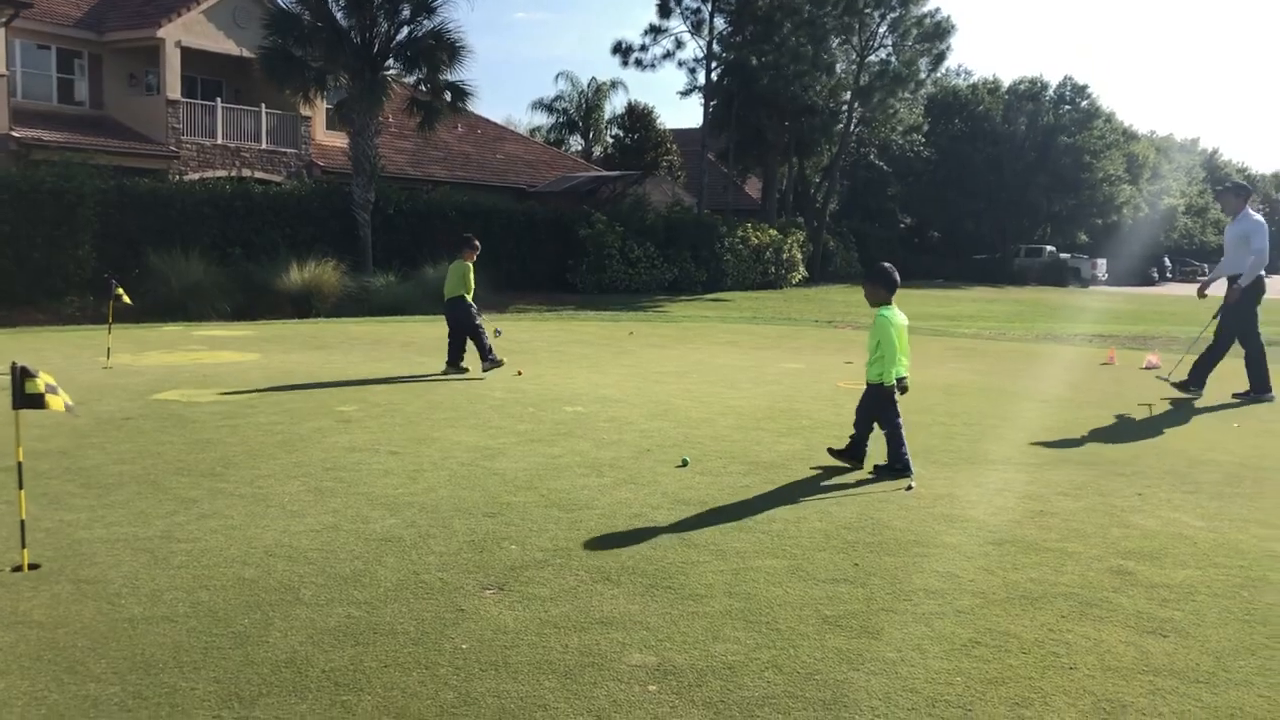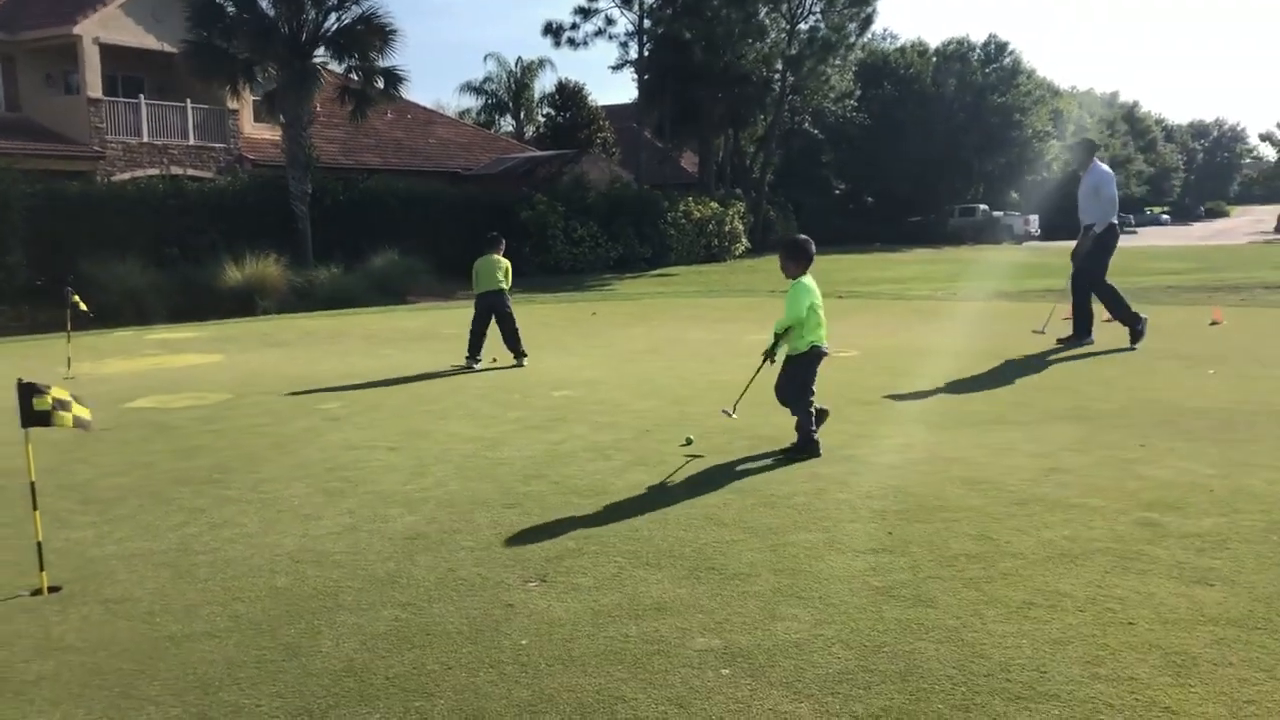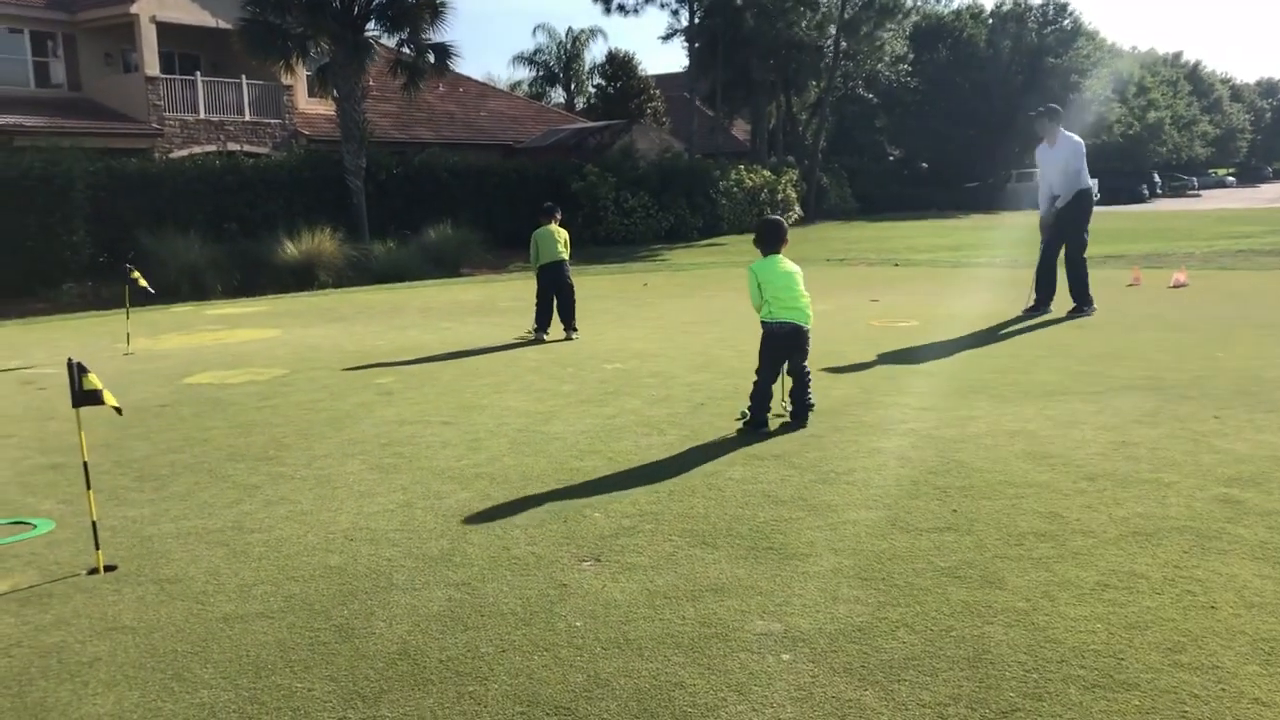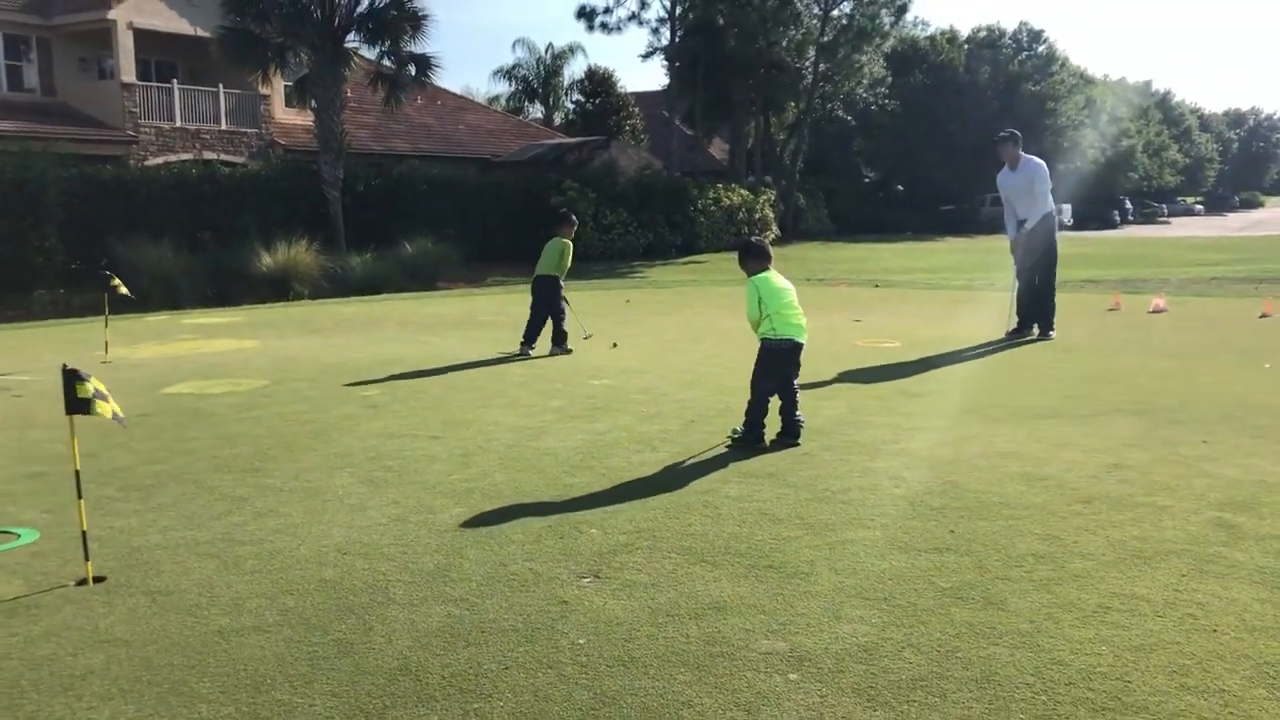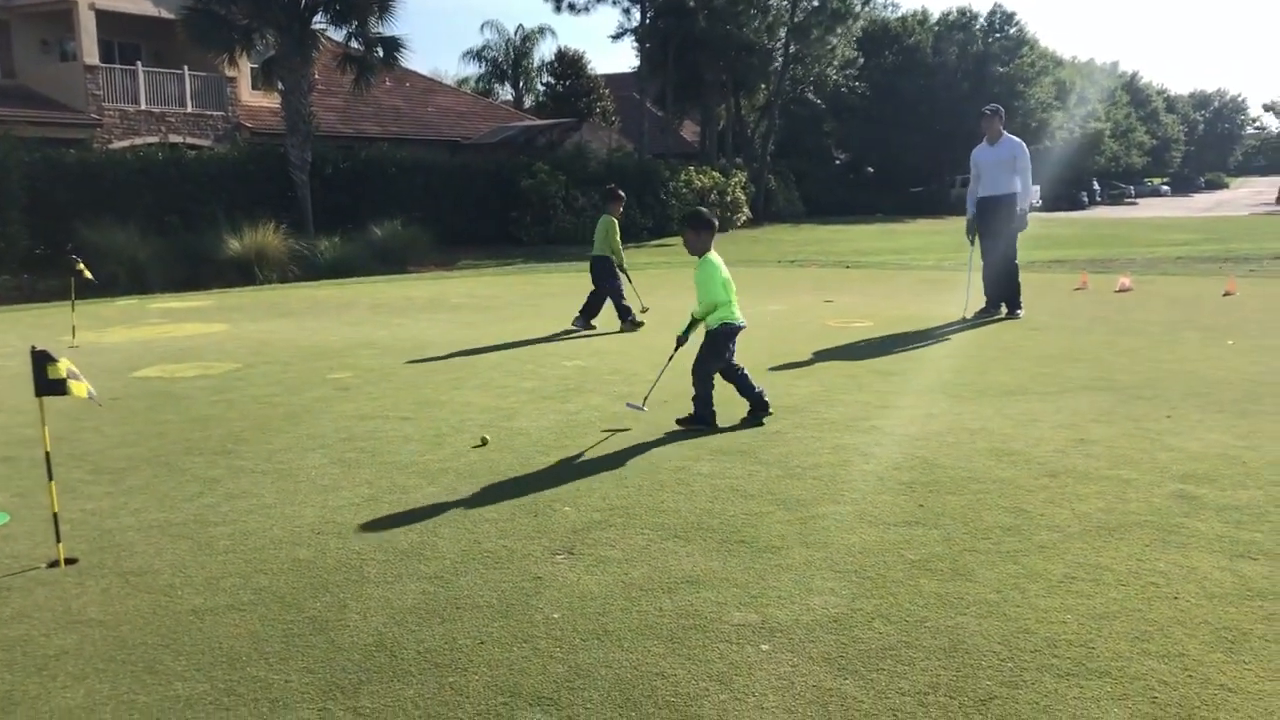
dt=1s
person 1, frame 1
left shoulder: (882, 317)
right shoulder: (898, 315)
left elbow: (891, 351)
right elbow: (902, 349)
left wrist: (888, 381)
right wrist: (902, 376)
left hip: (882, 381)
right hip: (881, 380)
left knee: (890, 423)
right knee: (863, 416)
left ankle: (900, 465)
right ankle: (854, 453)
person 1, frame 2
left shoulder: (802, 285)
right shoulder: (802, 284)
left elbow: (798, 314)
left wrist: (778, 329)
right wrist: (775, 345)
left hip: (808, 349)
right hip: (799, 349)
left knee: (800, 396)
right knee: (783, 390)
left ankle: (808, 444)
right ankle: (815, 416)
person 1, frame 3
left shoulder: (756, 269)
right shoulder: (794, 268)
left elbow: (757, 303)
right elbow: (798, 297)
left hip: (775, 326)
right hip: (801, 325)
left knee: (766, 375)
right knee: (800, 371)
left ankle: (758, 420)
right ankle: (800, 414)
person 1, frame 4
left shoulder: (755, 283)
right shoulder: (785, 282)
left elbow: (753, 316)
right elbow: (788, 312)
left wrist: (761, 332)
left hip: (774, 342)
right hip: (797, 339)
left knee: (761, 389)
right knee: (789, 387)
left ankle: (753, 435)
right ankle: (790, 432)
person 1, frame 5
left shoulder: (710, 264)
right shoulder: (705, 263)
left elbow: (713, 300)
right elbow: (707, 300)
left wrist: (695, 316)
right wrist: (687, 331)
left hip: (722, 326)
right hip: (719, 325)
left knee: (701, 370)
right knee: (729, 368)
left ankle: (703, 416)
right ankle: (759, 405)
person 2, frame 1
left shoulder: (1254, 223)
right shoulder: (1233, 224)
left elbow: (1260, 258)
left wrist: (1239, 286)
right wrist: (1208, 280)
left hip: (1248, 285)
right hip: (1239, 285)
left knee: (1225, 335)
right knee: (1247, 337)
left ankle: (1195, 382)
right ankle: (1260, 389)
person 2, frame 2
left shoulder: (1103, 174)
right shoulder: (1086, 176)
left elbow: (1111, 208)
left wrist: (1092, 235)
right wrist: (1080, 242)
left hip: (1103, 233)
right hip: (1091, 235)
left knee: (1096, 281)
right knee: (1080, 282)
left ankle: (1134, 321)
right ankle: (1082, 333)
person 2, frame 3
left shoulder: (1073, 144)
right shoulder: (1041, 150)
left elbow: (1074, 181)
right elbow: (1044, 183)
left wrist: (1054, 209)
right wrist: (1044, 213)
left hip: (1079, 198)
right hip: (1057, 202)
left knee: (1074, 251)
right knee: (1047, 251)
left ankle: (1084, 303)
right ankle: (1043, 301)
person 2, frame 4
left shoulder: (1036, 166)
right shoulder: (1002, 177)
left elbow: (1042, 202)
right elbow: (1009, 209)
left wrist: (1025, 231)
right wrist: (1013, 237)
left hip: (1043, 222)
right hip: (1022, 227)
left knee: (1045, 276)
right knee: (1024, 278)
left ankle: (1047, 325)
right ankle: (1025, 324)
person 2, frame 5
left shoulder: (1016, 146)
right shoulder: (977, 152)
left elbow: (1025, 179)
right elbow: (974, 185)
left wrist: (1024, 210)
right wrist: (970, 216)
left hip: (1007, 203)
right hip: (985, 206)
left knee: (1007, 256)
right knee: (989, 258)
left ankle: (1014, 305)
right ankle: (993, 303)
